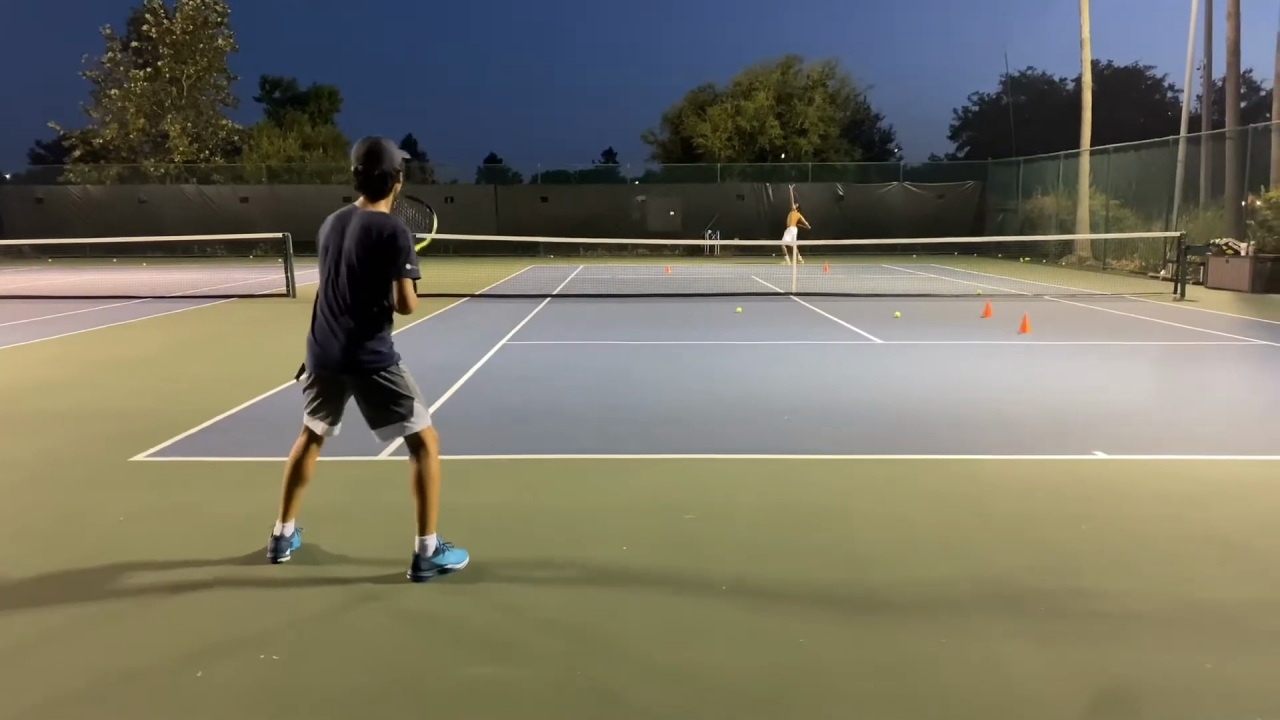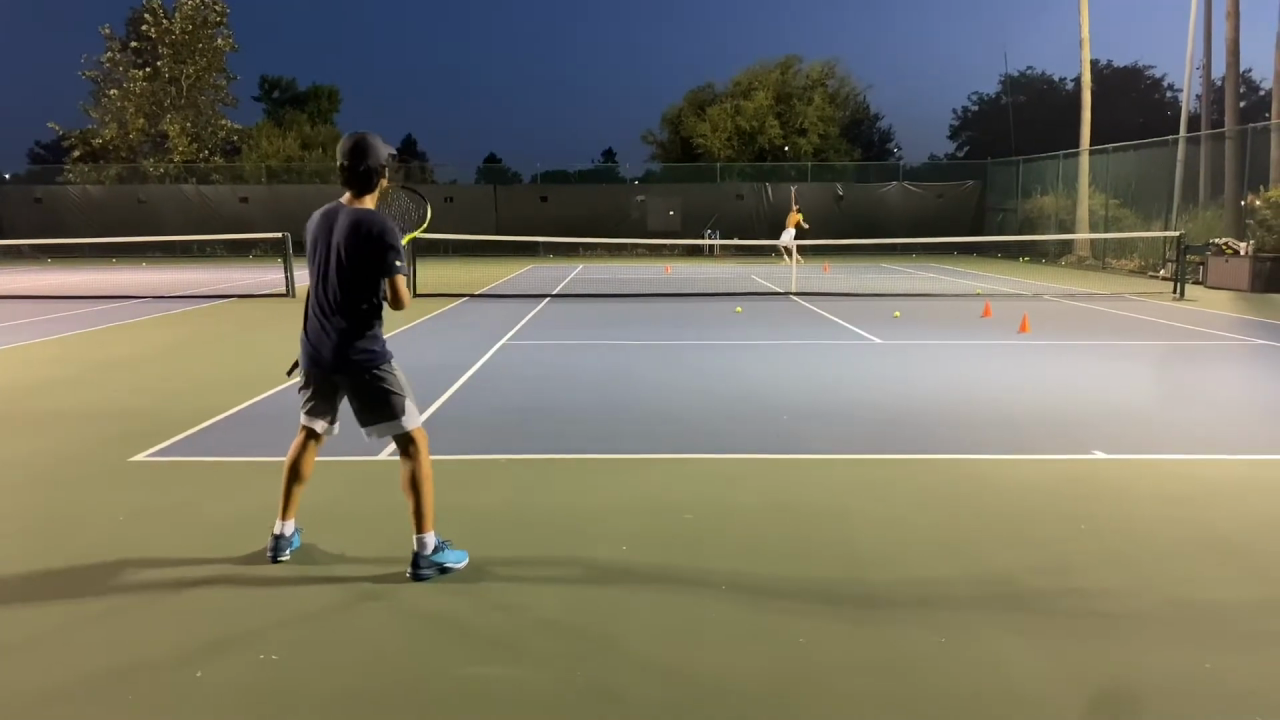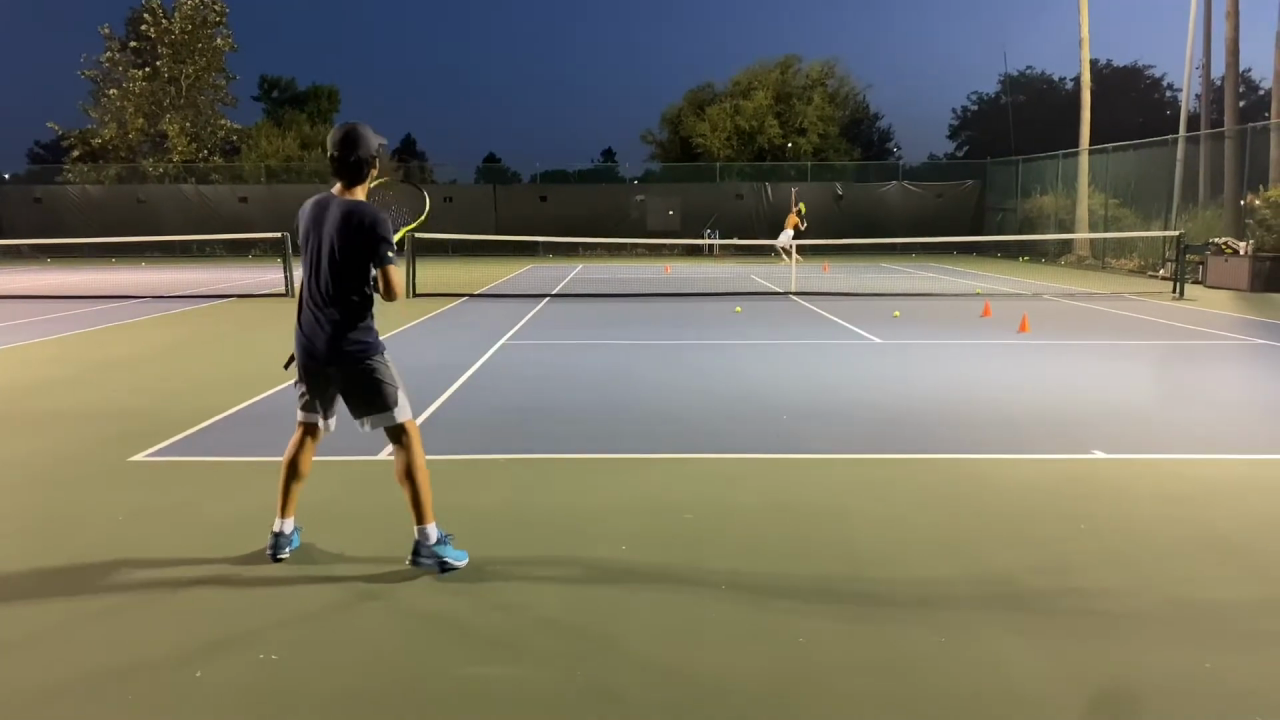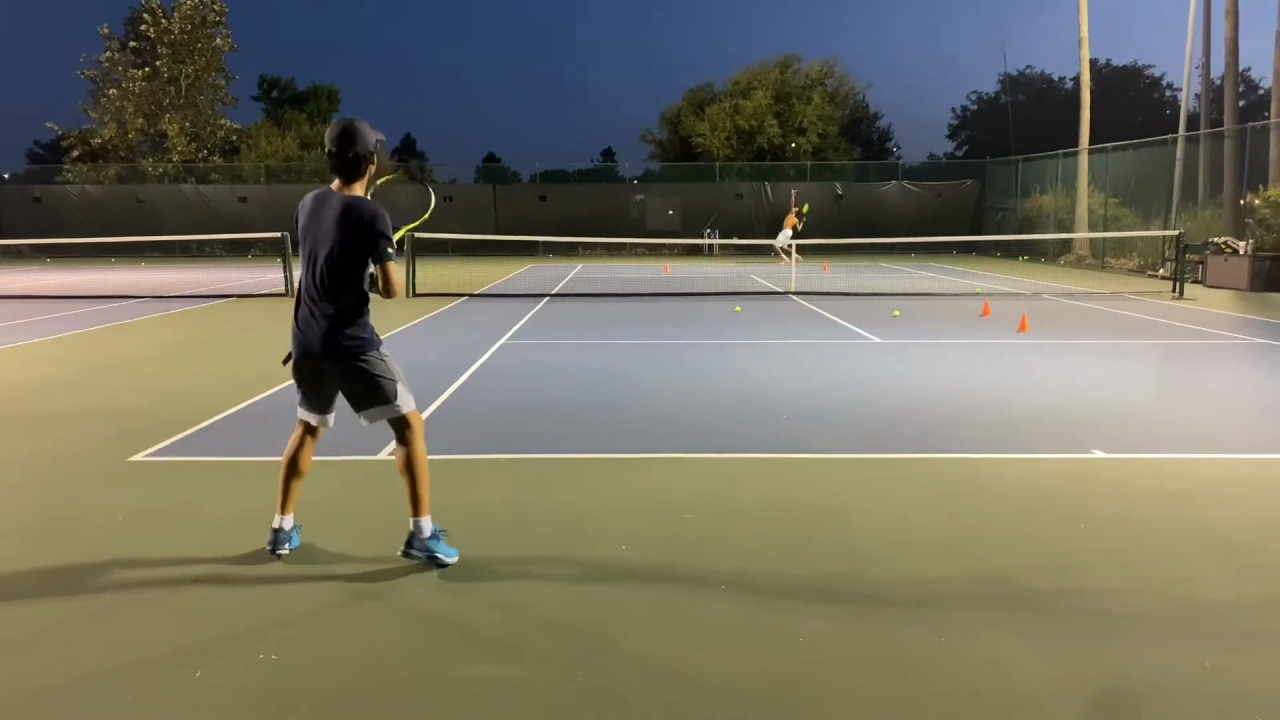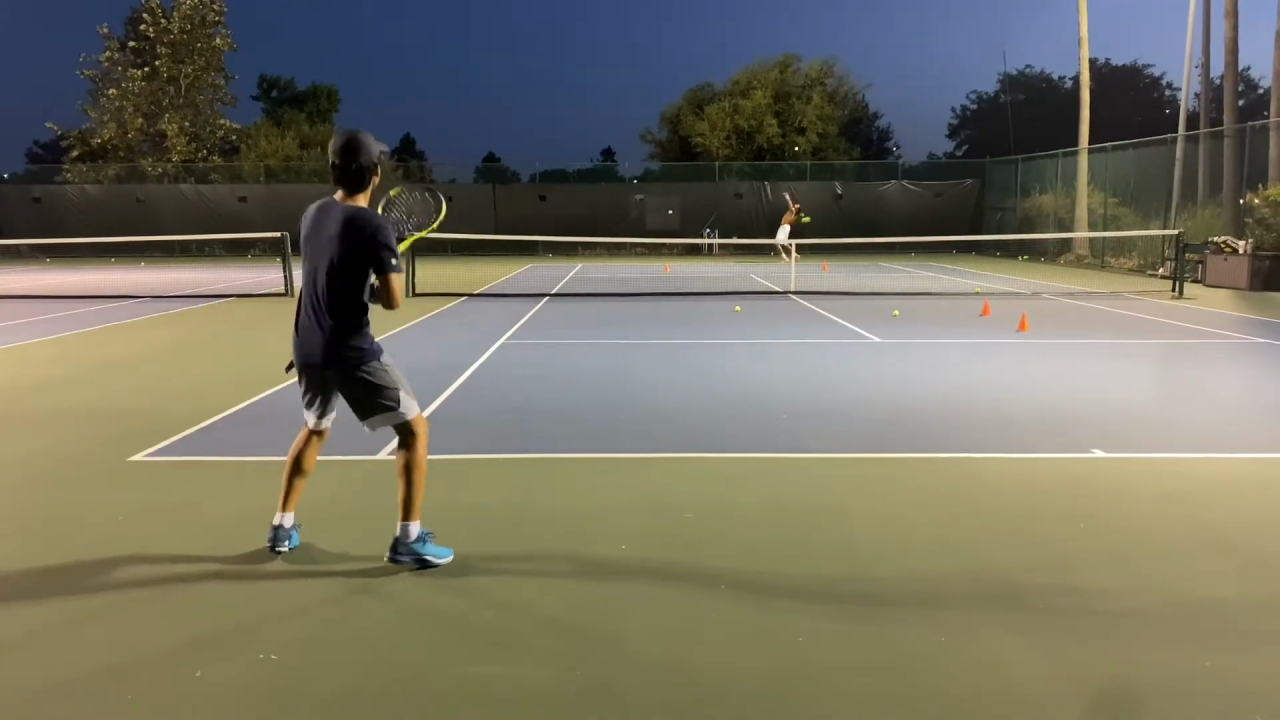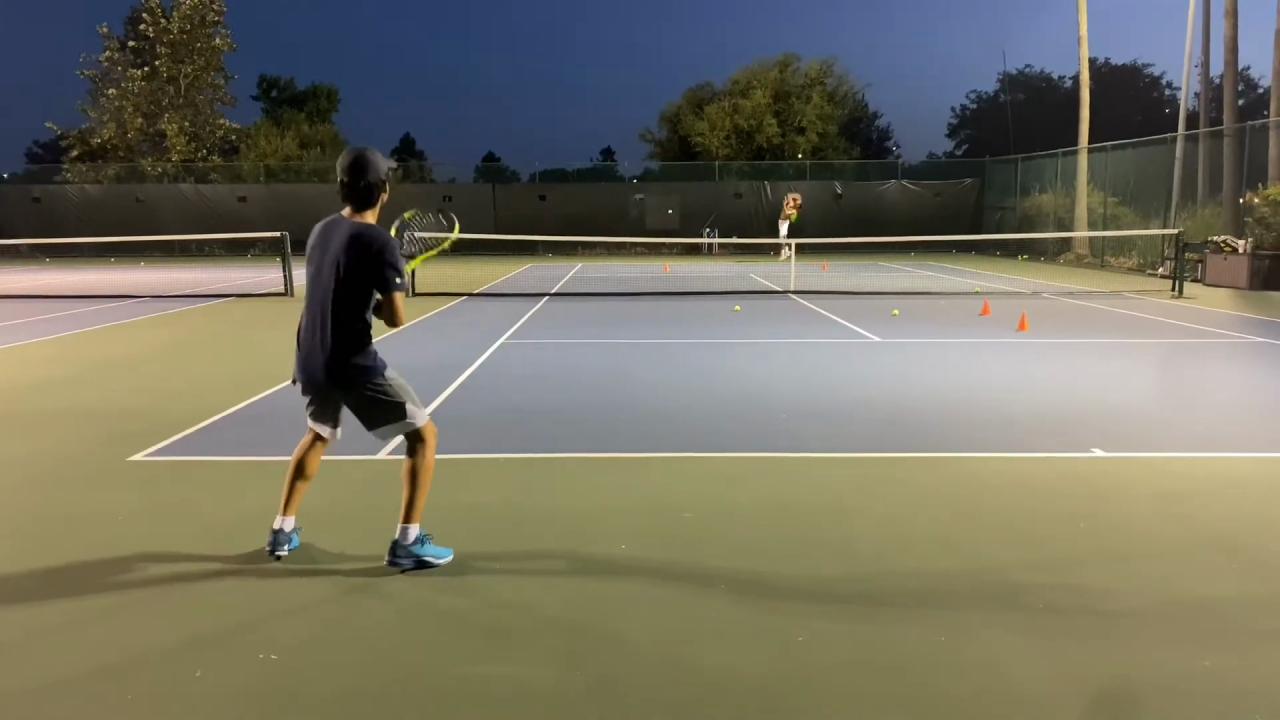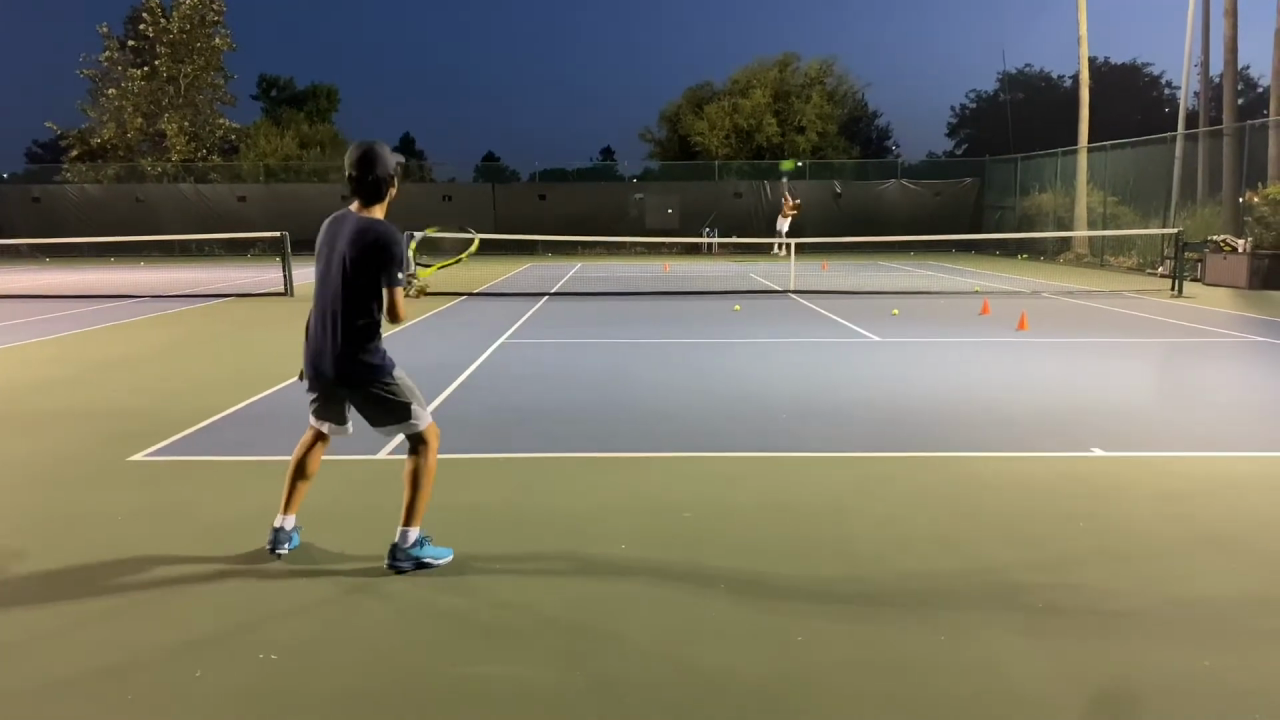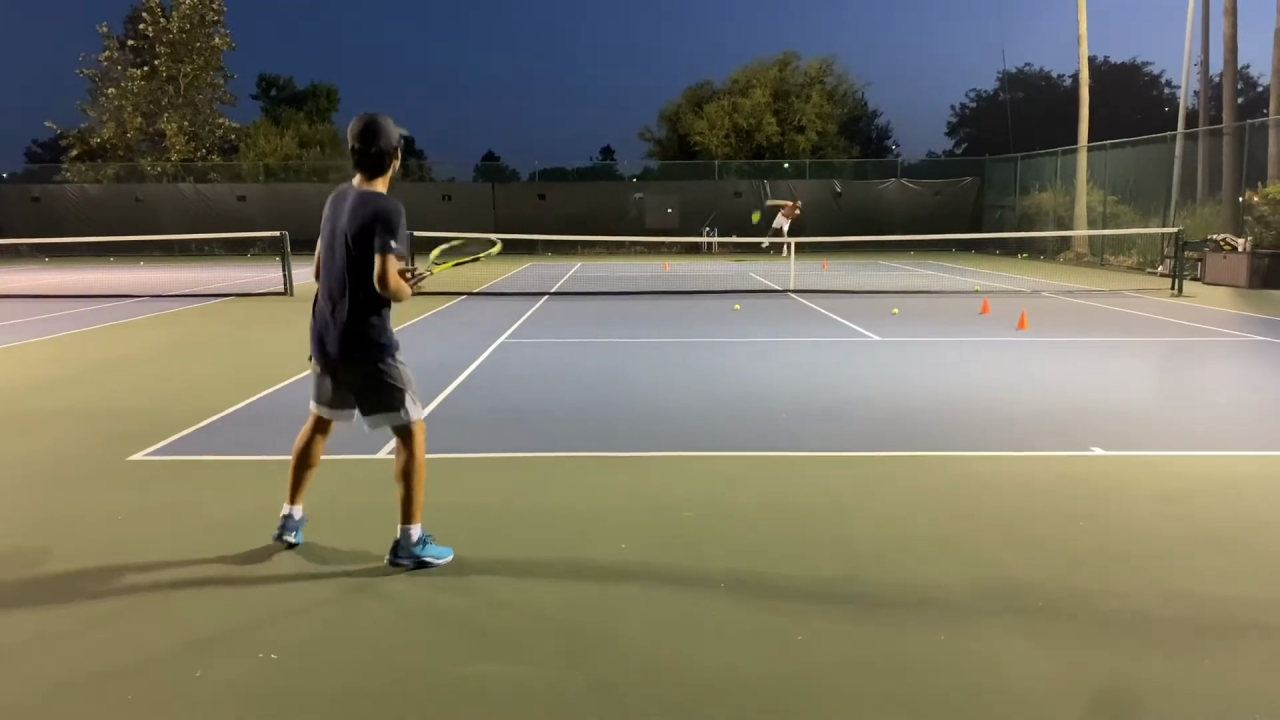
dt=0.1s
person 1, frame 1
left shoulder: (332, 223)
right shoulder: (393, 232)
right elbow: (406, 305)
right wrist: (393, 296)
left hip: (322, 351)
right hip: (369, 354)
left knee: (311, 436)
right knee: (424, 443)
left ankle: (283, 534)
right ankle: (428, 551)
person 1, frame 2
left shoulder: (317, 219)
right shoulder: (380, 228)
right elbow: (399, 301)
left hip: (316, 349)
right hip: (362, 352)
left knee: (310, 435)
right knee: (413, 442)
left ankle: (283, 534)
right ankle: (427, 550)
person 1, frame 3
left shoulder: (309, 209)
right shoulder: (372, 220)
right elbow: (393, 292)
left hip: (310, 342)
right hip: (355, 345)
left knee: (307, 431)
right knee: (405, 434)
left ankle: (282, 532)
right ankle: (428, 540)
person 1, frame 4
left shoulder: (309, 205)
right shoulder: (372, 215)
right elbow: (392, 290)
left hip: (307, 339)
right hip: (352, 340)
left knee: (308, 428)
right knee: (409, 426)
left ankle: (282, 529)
right ankle: (422, 533)
person 1, frame 5
left shoulder: (313, 214)
right shoulder: (373, 226)
right elbow: (392, 300)
left hip: (308, 346)
right hip: (350, 348)
left knee: (313, 430)
right knee: (413, 428)
left ankle: (283, 526)
right ankle: (409, 538)
person 1, frame 6
left shoulder: (321, 231)
right shoulder: (380, 242)
right elbow: (395, 318)
left hip: (311, 360)
right hip: (354, 363)
left knee: (317, 436)
right knee: (423, 435)
left ankle: (282, 530)
right ankle: (408, 540)
person 1, frame 7
left shoulder: (331, 226)
right shoulder: (387, 237)
right elbow: (396, 312)
right wrist: (404, 303)
left hip: (319, 357)
right hip: (362, 362)
left knee: (318, 434)
right knee: (424, 437)
left ankle: (282, 529)
right ankle: (409, 543)
person 1, frame 8
left shoulder: (336, 200)
right shoulder: (387, 210)
right elbow: (385, 285)
right wrist: (405, 287)
left hip: (325, 335)
right hip: (368, 341)
left knee: (320, 422)
right knee: (411, 432)
left ankle: (291, 519)
right ankle: (409, 540)
